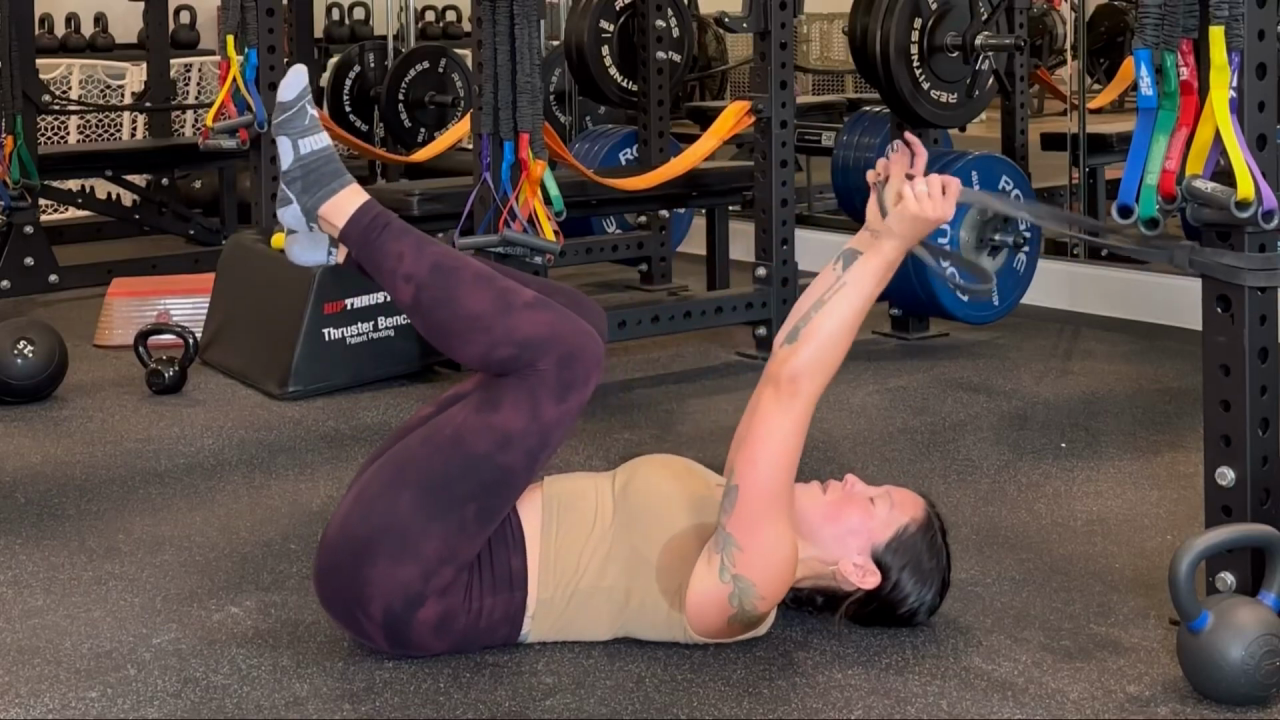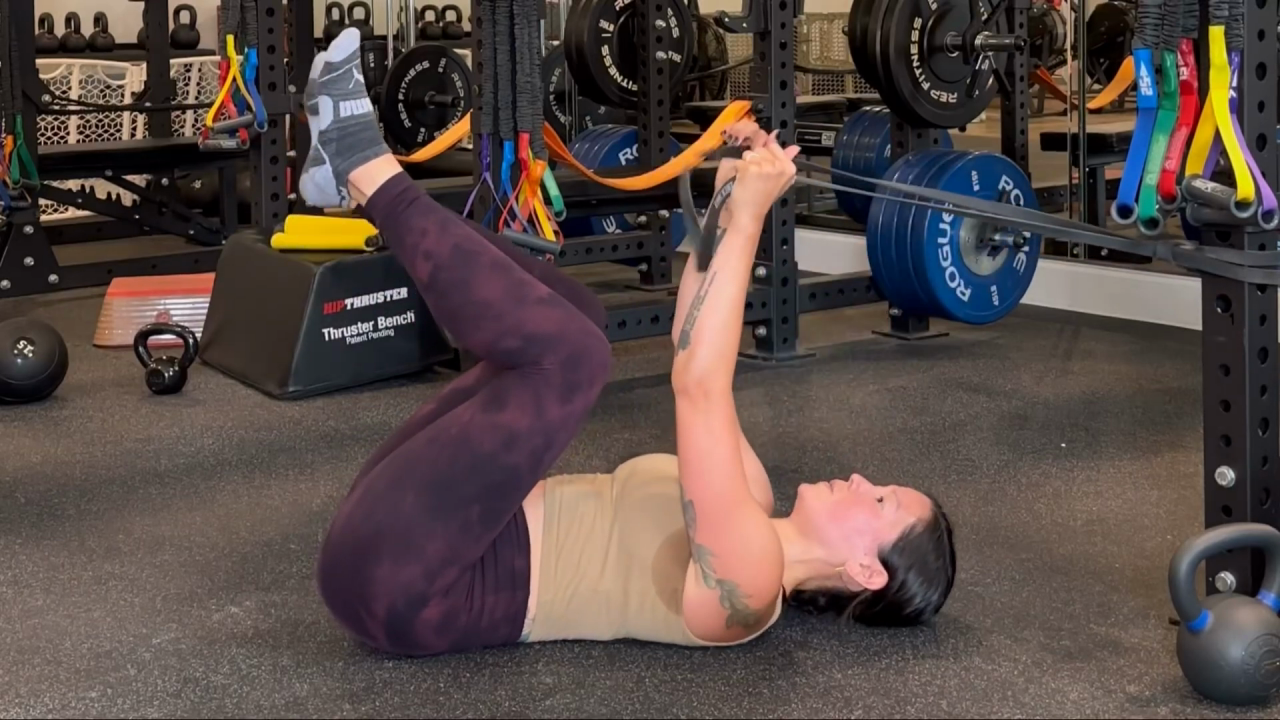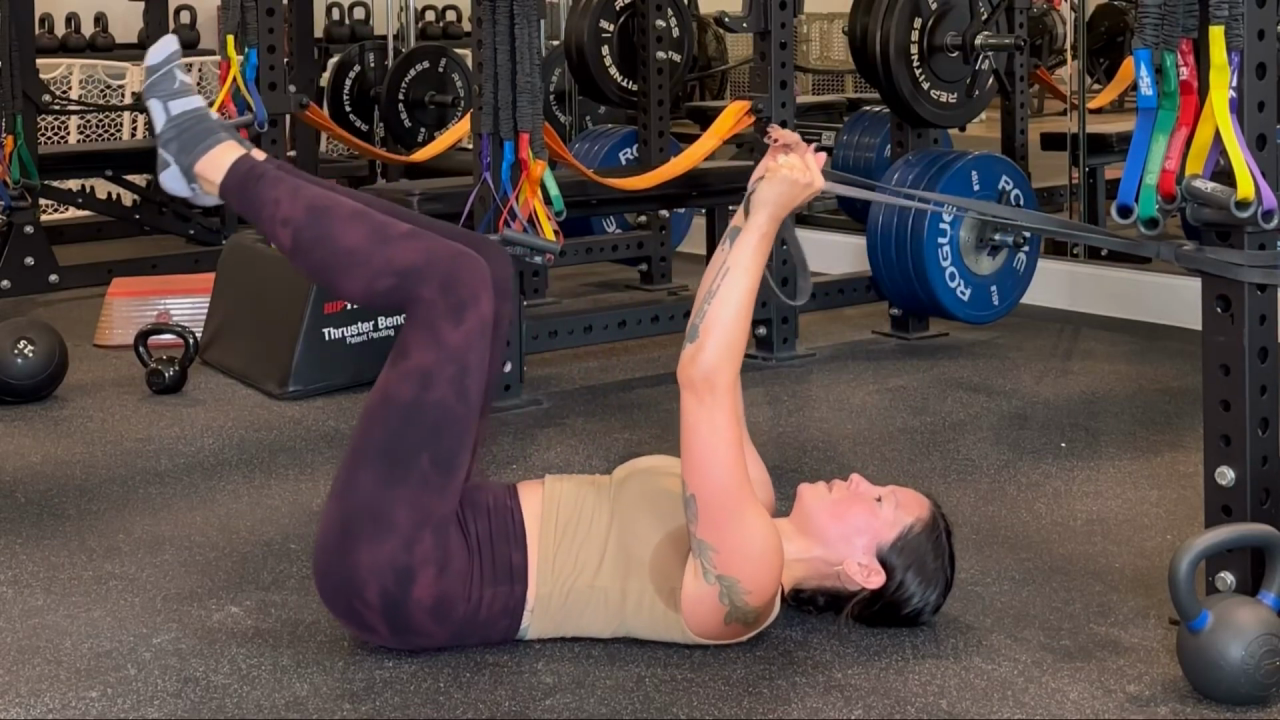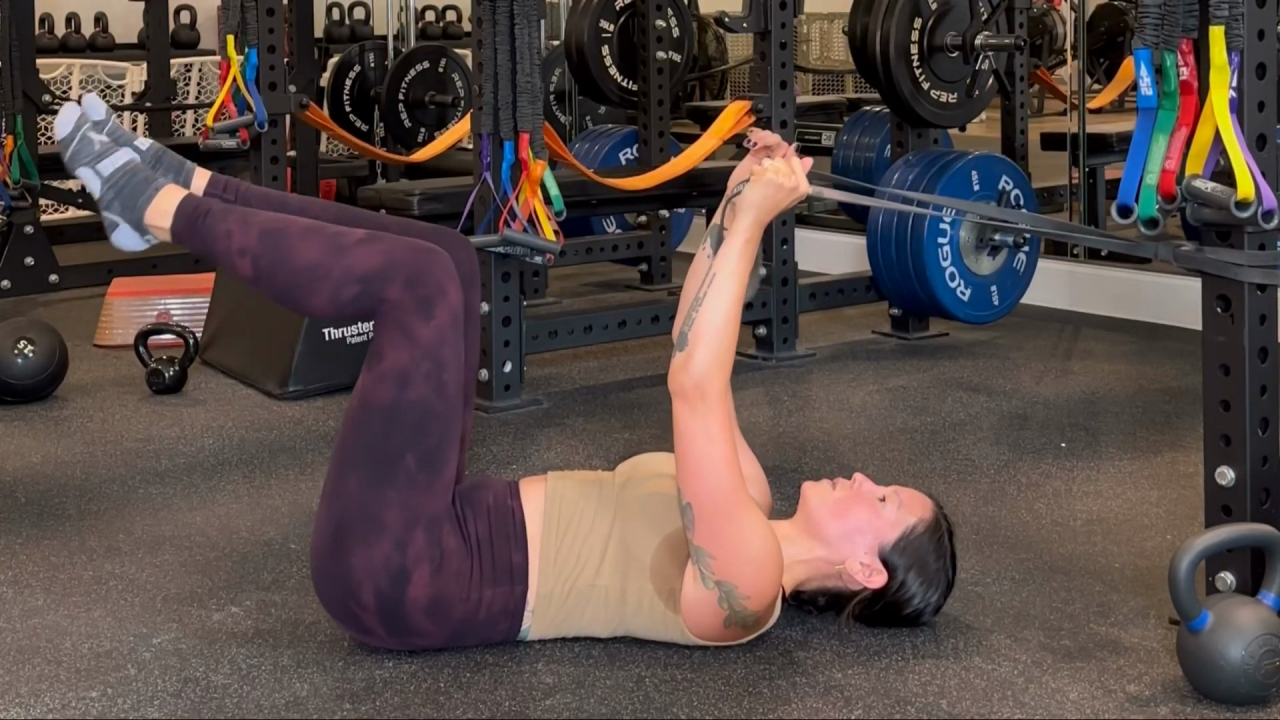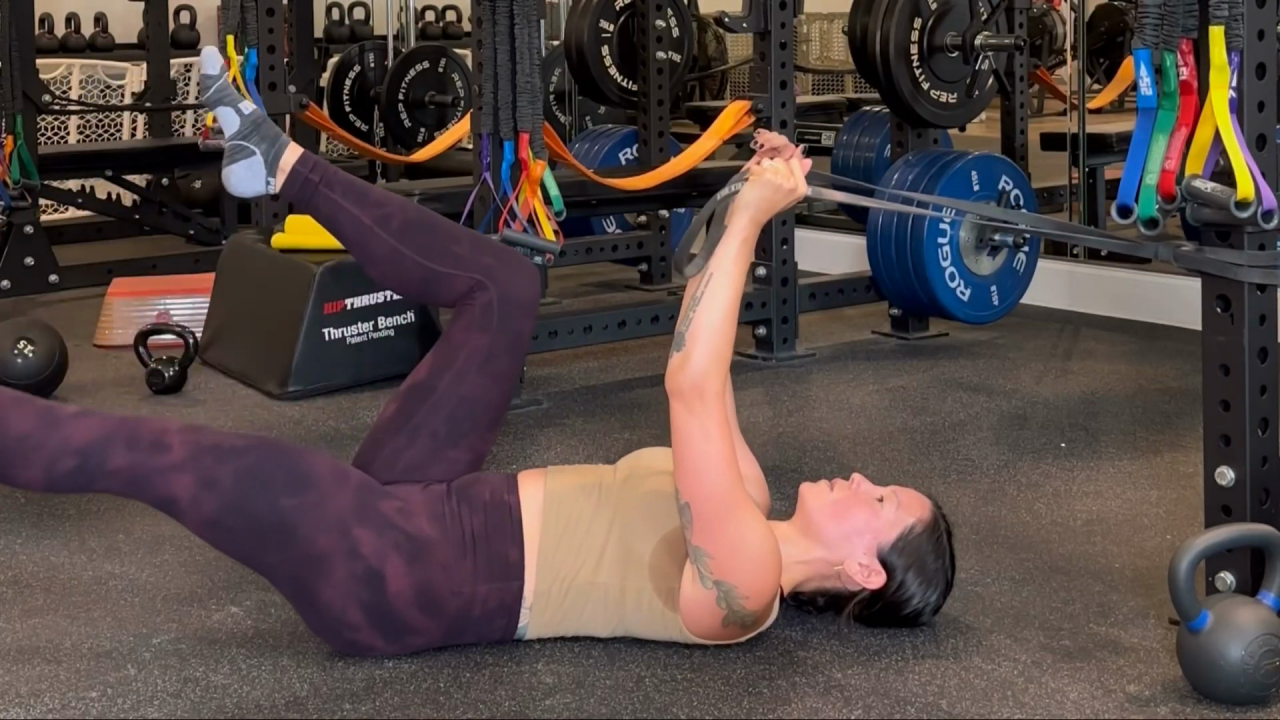
dt=1s
person 1, frame 1
left shoulder: (751, 583)
right shoulder: (753, 533)
left elbow: (790, 386)
right elbow: (796, 361)
left wrist: (891, 247)
right wrist: (874, 235)
left hip: (394, 578)
right hip: (409, 532)
left knee: (561, 350)
right knee: (570, 320)
left ankle: (338, 204)
right ankle: (342, 243)
person 1, frame 2
left shoulder: (747, 581)
right shoulder: (752, 514)
left elbow: (698, 388)
right elbow: (695, 353)
left wrist: (746, 221)
right wrist: (725, 205)
left hip: (397, 576)
right hip: (425, 524)
left knee: (569, 350)
right knee: (569, 318)
left ankle: (370, 173)
right ankle: (358, 182)
person 1, frame 3
left shoulder: (741, 583)
right shoulder: (747, 518)
left elbow: (703, 383)
right elbow: (712, 362)
left wrist: (765, 219)
right wrist: (758, 204)
left hip: (398, 577)
right hip: (461, 533)
left knee: (448, 281)
right knee: (478, 268)
left ankle: (218, 162)
right ankle: (236, 164)
person 1, frame 4
left shoulder: (744, 585)
right shoulder: (750, 513)
left elbow: (694, 391)
right elbow: (699, 362)
left wrist: (750, 223)
right wrist: (733, 207)
left hip: (398, 577)
right hip: (441, 531)
left knee: (418, 277)
right knee: (444, 260)
left ankle: (162, 211)
right ankle: (188, 187)
person 1, frame 5
left shoulder: (740, 584)
right shoulder: (750, 510)
left elbow: (690, 388)
right elbow: (701, 368)
left wrist: (745, 221)
right wrist: (744, 209)
left hip: (387, 580)
right hip: (422, 513)
left knee: (150, 448)
right knee: (505, 282)
right ankle: (280, 165)
